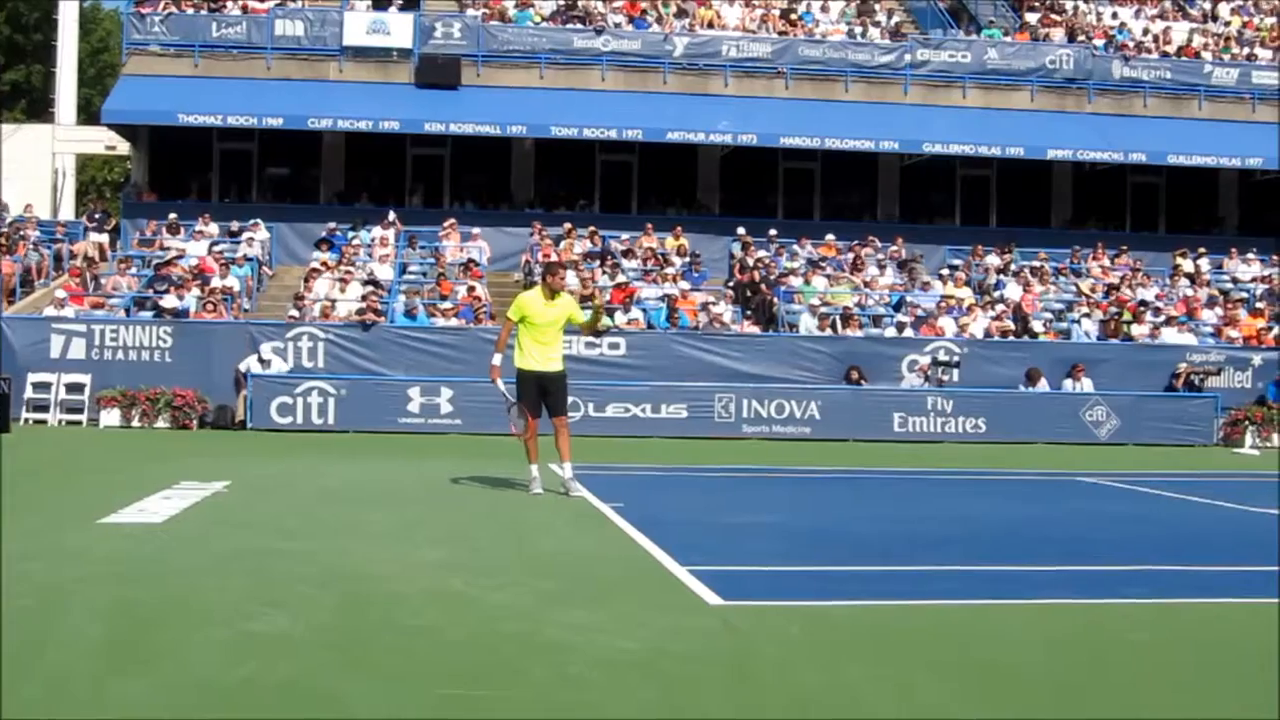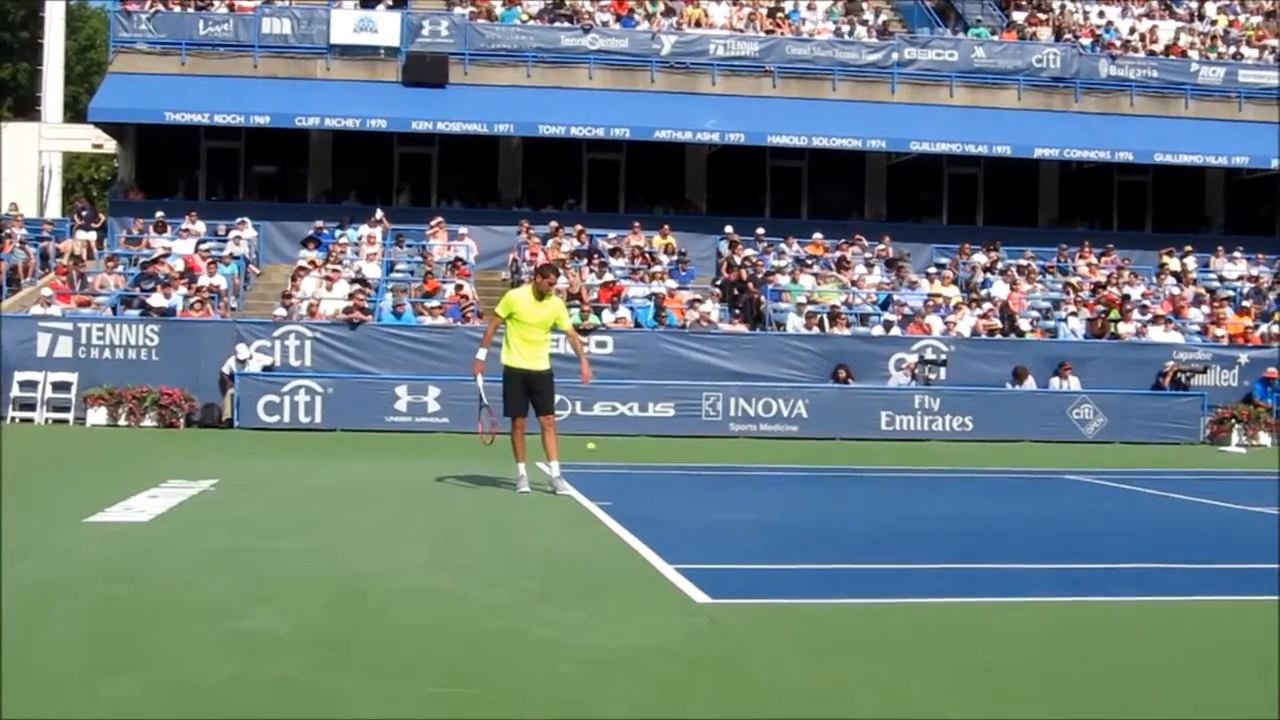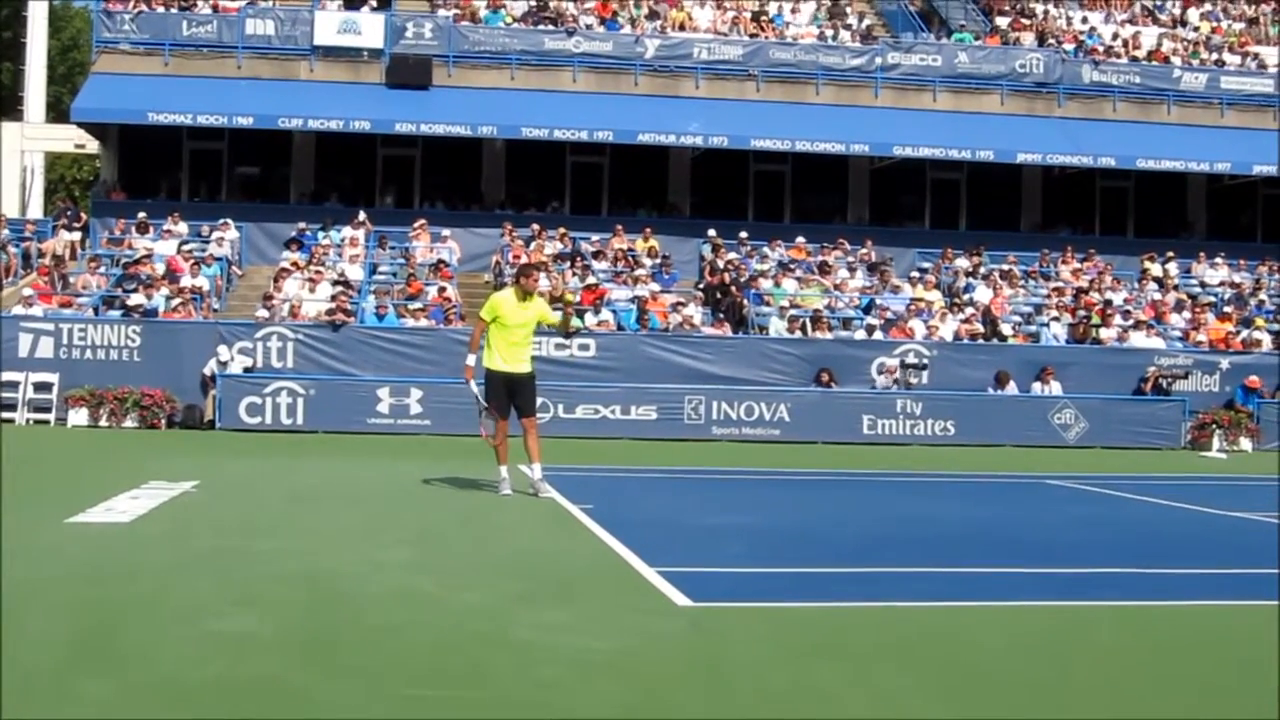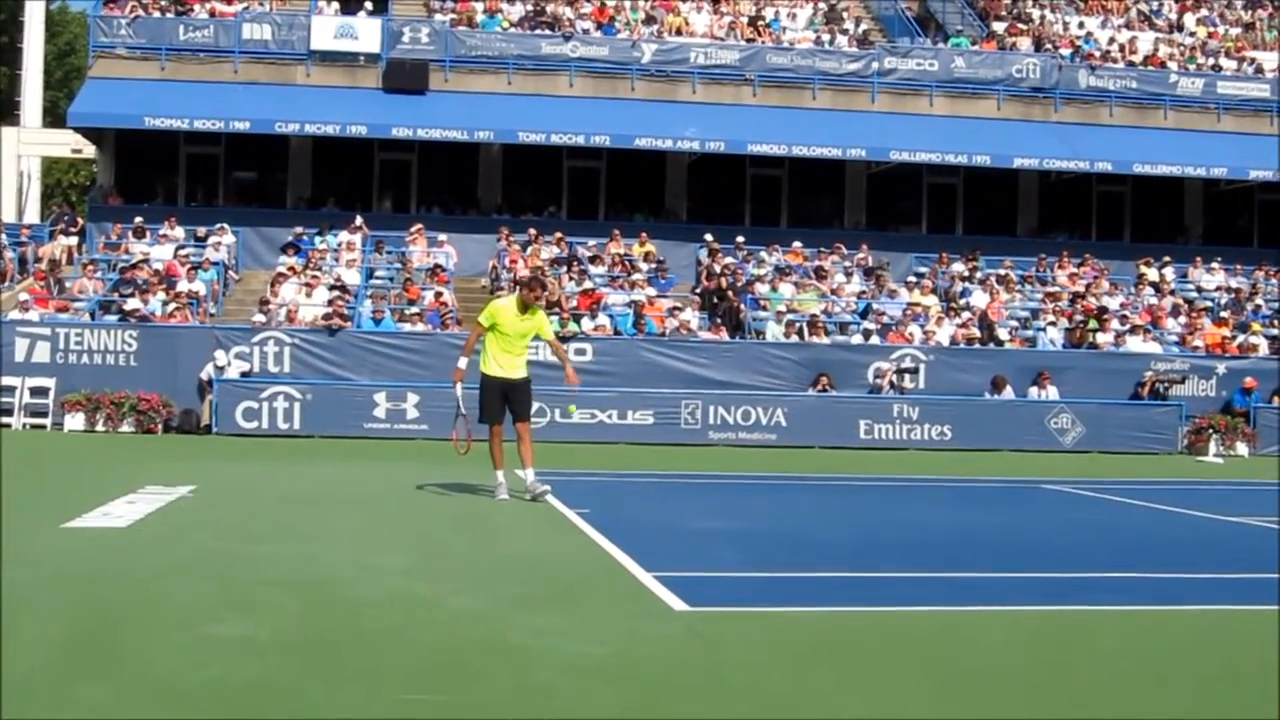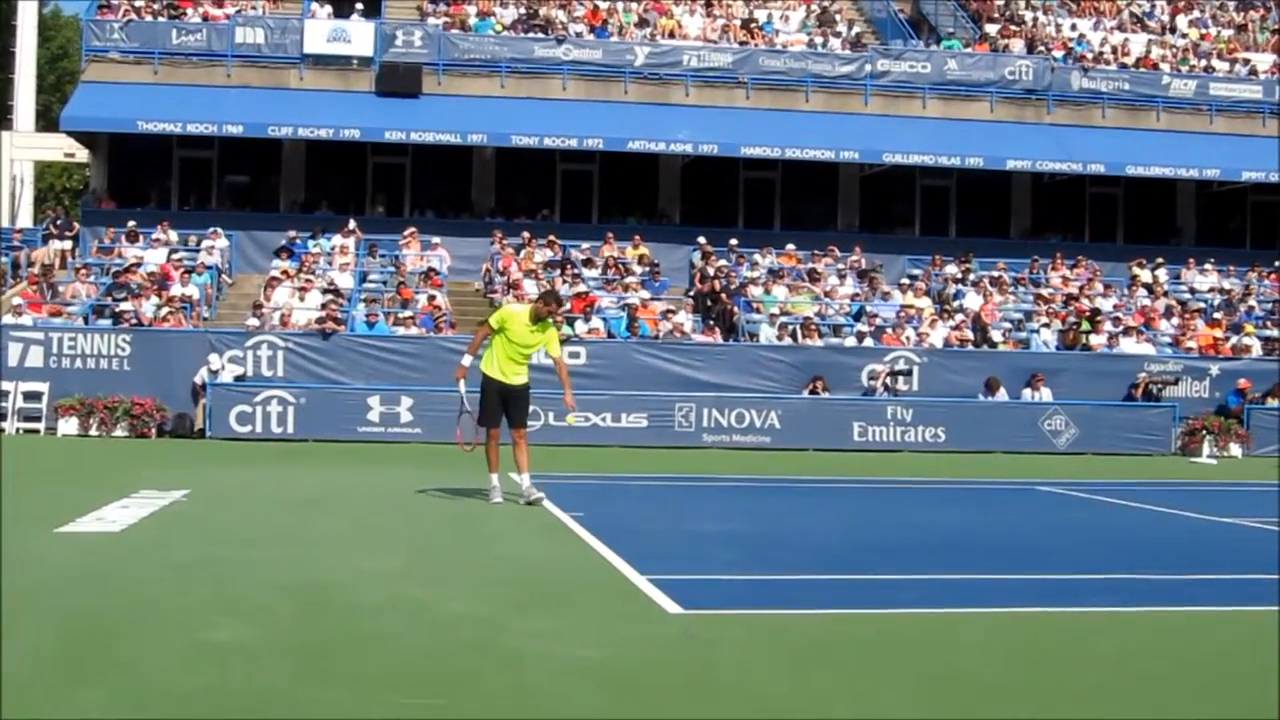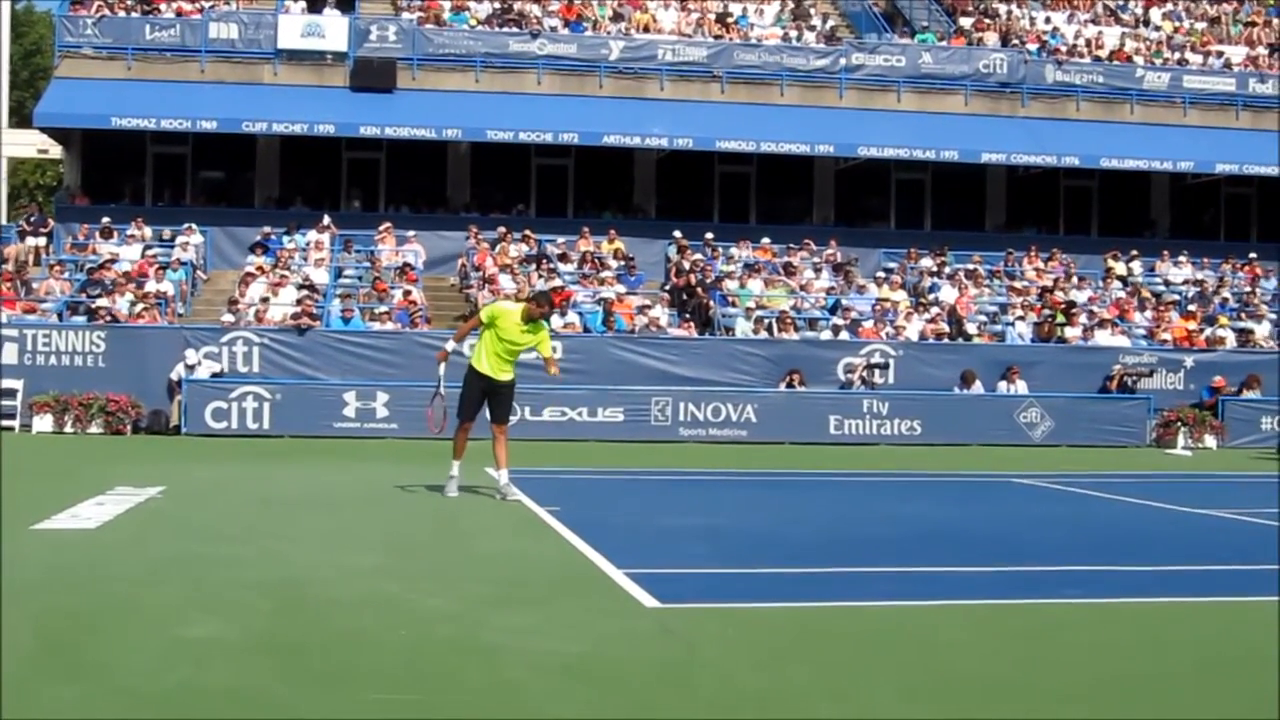
dt=0.5s
person 1, frame 1
left shoulder: (567, 302)
right shoulder: (525, 299)
left elbow: (586, 328)
right elbow: (506, 330)
left wrist: (597, 314)
right wrist: (496, 363)
left hip: (555, 371)
right hip: (528, 371)
left knee: (561, 423)
right knee: (531, 425)
left ankle: (568, 476)
right ankle: (534, 475)
person 1, frame 2
left shoulder: (557, 303)
right shoulder: (514, 297)
left elbow: (571, 334)
right elbow: (492, 326)
left wrist: (583, 360)
right wrist: (480, 357)
left hip: (542, 370)
right hip: (515, 369)
left knee: (548, 421)
right knee: (518, 423)
left ankle: (555, 475)
right ankle: (522, 474)
person 1, frame 3
left shoulder: (539, 304)
right shoulder: (498, 299)
left elbow: (560, 326)
right elbow: (478, 330)
left wrist: (567, 316)
right wrist: (470, 363)
left hip: (523, 372)
right hip: (497, 371)
left knee: (530, 424)
right knee: (500, 426)
left ankle: (537, 477)
right ankle: (504, 476)
person 1, frame 4
left shoulder: (539, 315)
right shoulder: (498, 306)
left elbow: (553, 343)
right elbow: (475, 334)
left wrist: (567, 364)
right wrist: (461, 365)
left hip: (519, 378)
right hip: (492, 376)
left knee: (523, 430)
right knee: (496, 430)
left ankle: (530, 481)
right ankle: (500, 481)
person 1, frame 5
left shoulder: (549, 330)
right shoulder: (509, 312)
left elbow: (558, 360)
right elbow: (482, 334)
left wrist: (567, 391)
right wrist: (464, 364)
left hip: (519, 383)
right hip: (493, 379)
left knee: (520, 435)
right knee: (493, 433)
left ankle: (526, 487)
right ankle: (494, 484)
person 1, frame 6
left shoulder: (540, 331)
right shoulder: (501, 309)
left elbow: (549, 358)
right elbow: (470, 325)
left wrist: (552, 368)
right wrist: (448, 348)
left hip: (504, 380)
right hip: (478, 373)
left knee: (500, 431)
right knee: (465, 425)
left ankle: (504, 482)
right ankle: (454, 474)
